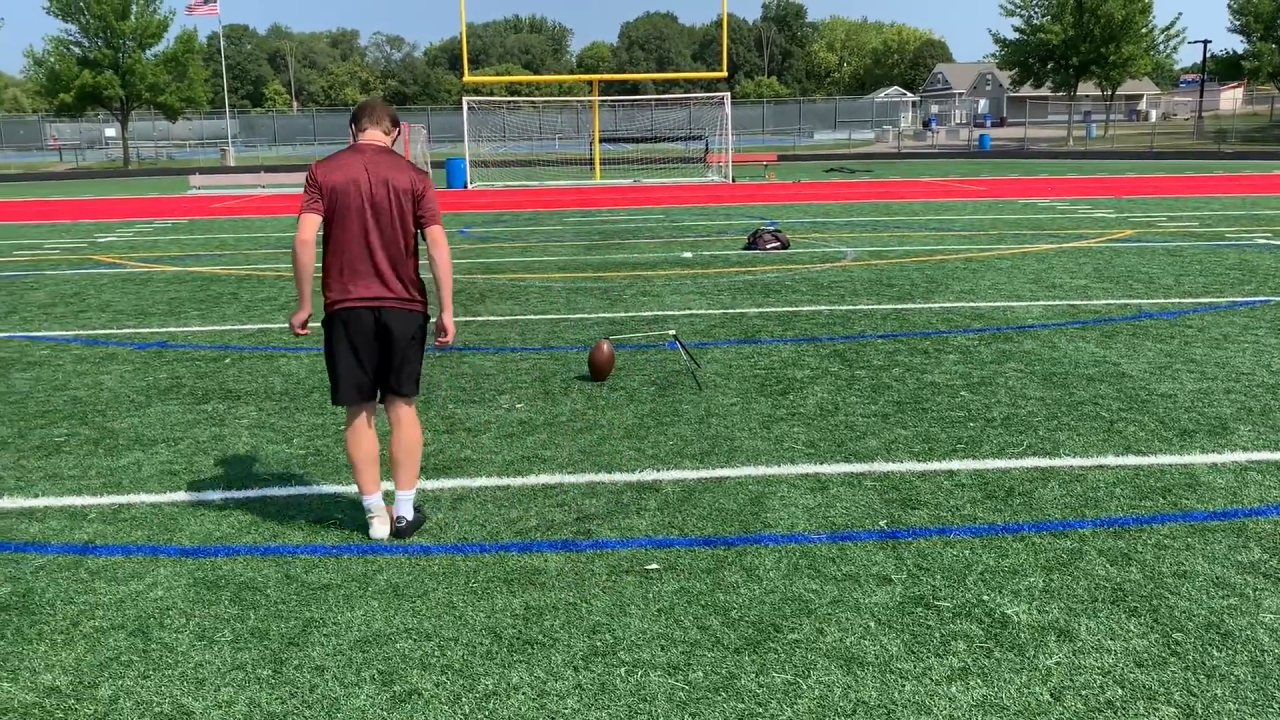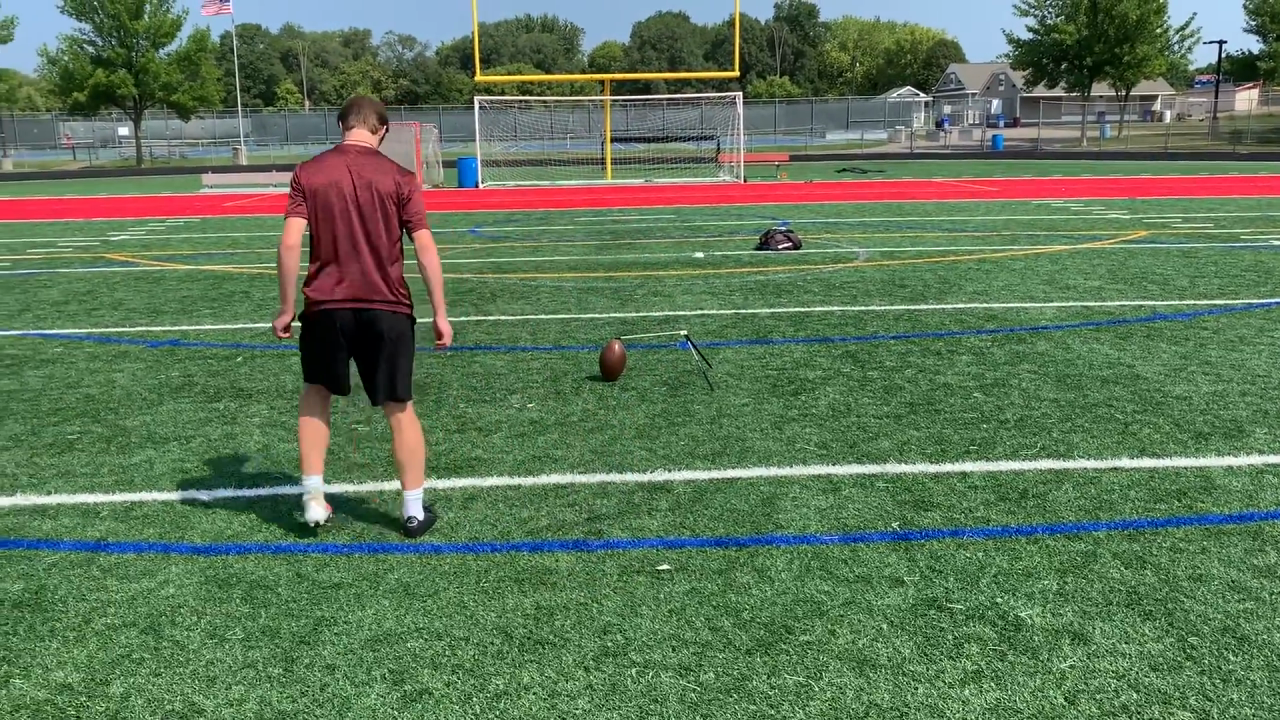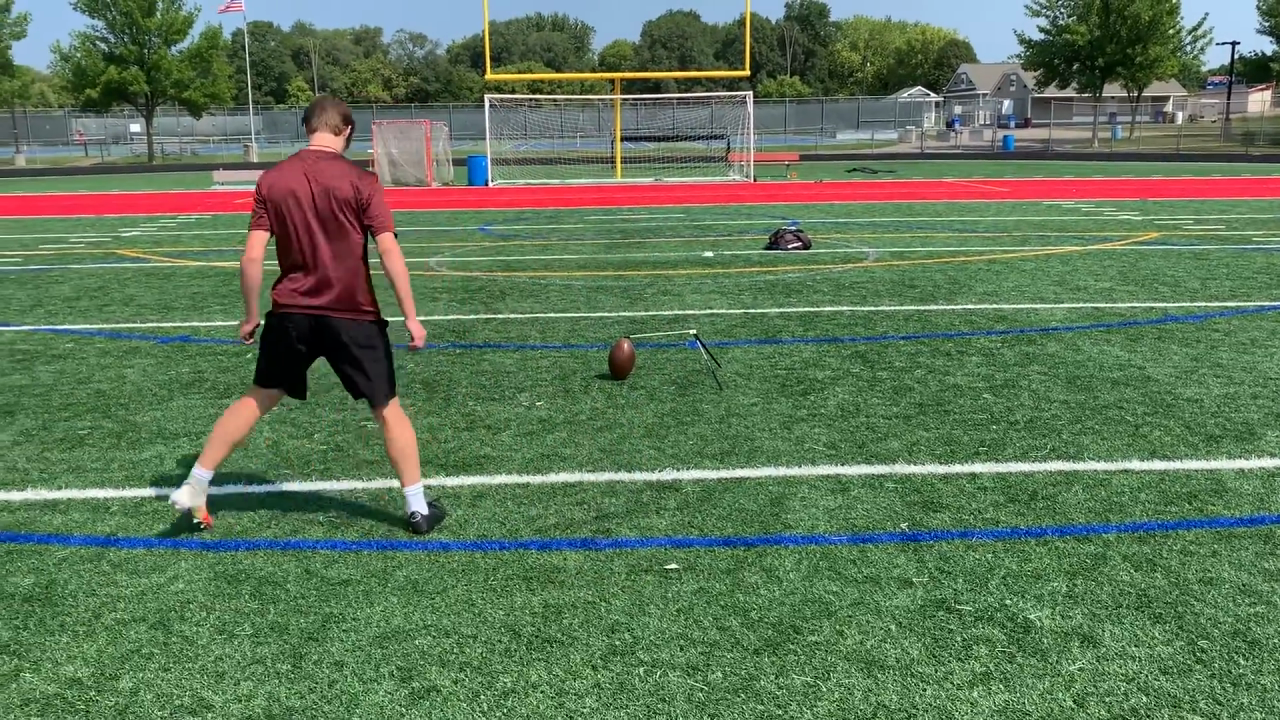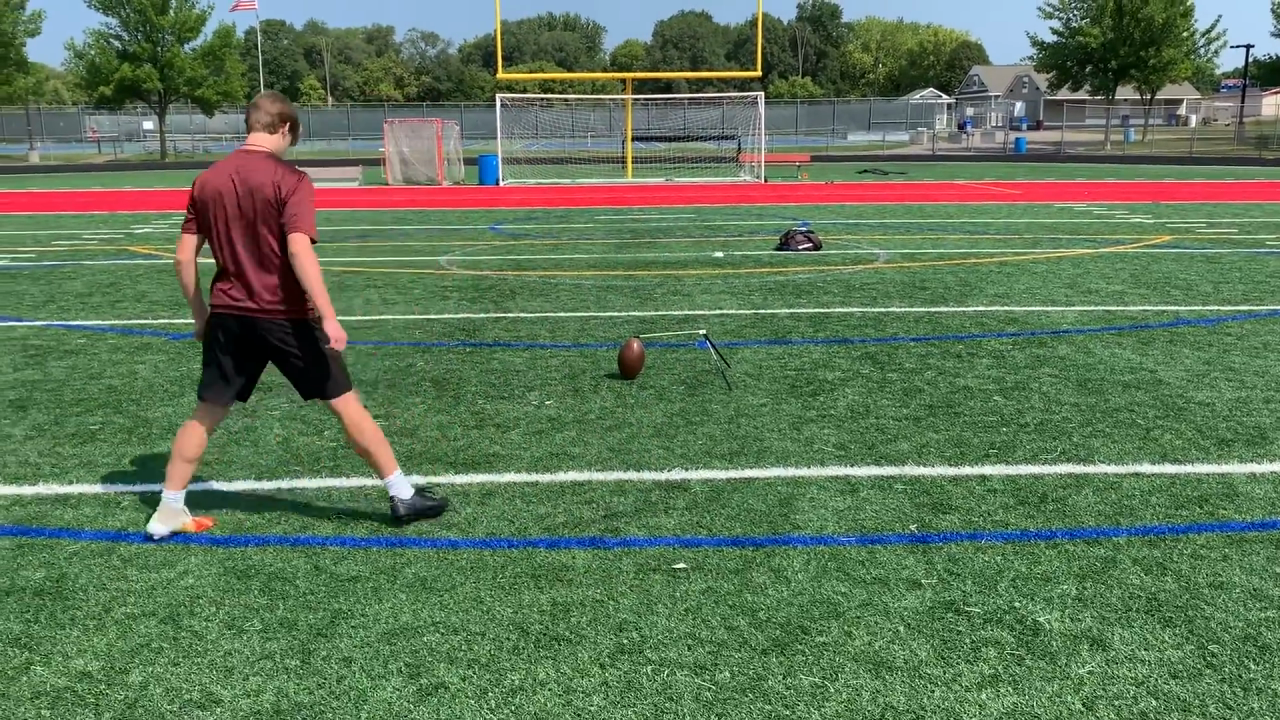
dt=0.2s
person 1, frame 1
left shoulder: (323, 171)
right shoulder: (413, 176)
left elbow: (305, 239)
right elbow: (437, 244)
left wrist: (304, 305)
right wrist: (446, 310)
left hip: (347, 307)
right hip: (403, 306)
left knee: (357, 414)
right knee: (402, 407)
left ankle: (375, 512)
right ankle: (405, 510)
person 1, frame 2
left shoulder: (308, 172)
right shoulder: (399, 177)
left elbow: (289, 244)
right elbow: (425, 250)
left wrist: (287, 308)
right wrist: (440, 313)
left hip: (327, 308)
right hip: (388, 308)
left knee: (315, 399)
right knee: (399, 410)
left ankle: (313, 497)
right ankle: (415, 510)
person 1, frame 3
left shoulder: (273, 179)
right shoulder: (360, 181)
left elbow: (252, 254)
right elbow: (389, 251)
left wrist: (250, 314)
right wrist: (410, 316)
left hip: (293, 313)
right hip: (352, 314)
left knee: (255, 400)
right knee: (388, 409)
left ankle: (192, 488)
right ankle: (419, 507)
person 1, frame 4
left shoulder: (205, 180)
right shoulder: (289, 179)
left elbow: (184, 257)
right elbow: (300, 252)
left wrist: (200, 314)
right wrist: (328, 317)
left hip: (229, 316)
right hip: (285, 315)
left knee: (207, 412)
right knee: (345, 403)
left ankle: (169, 511)
right ankle: (403, 494)
